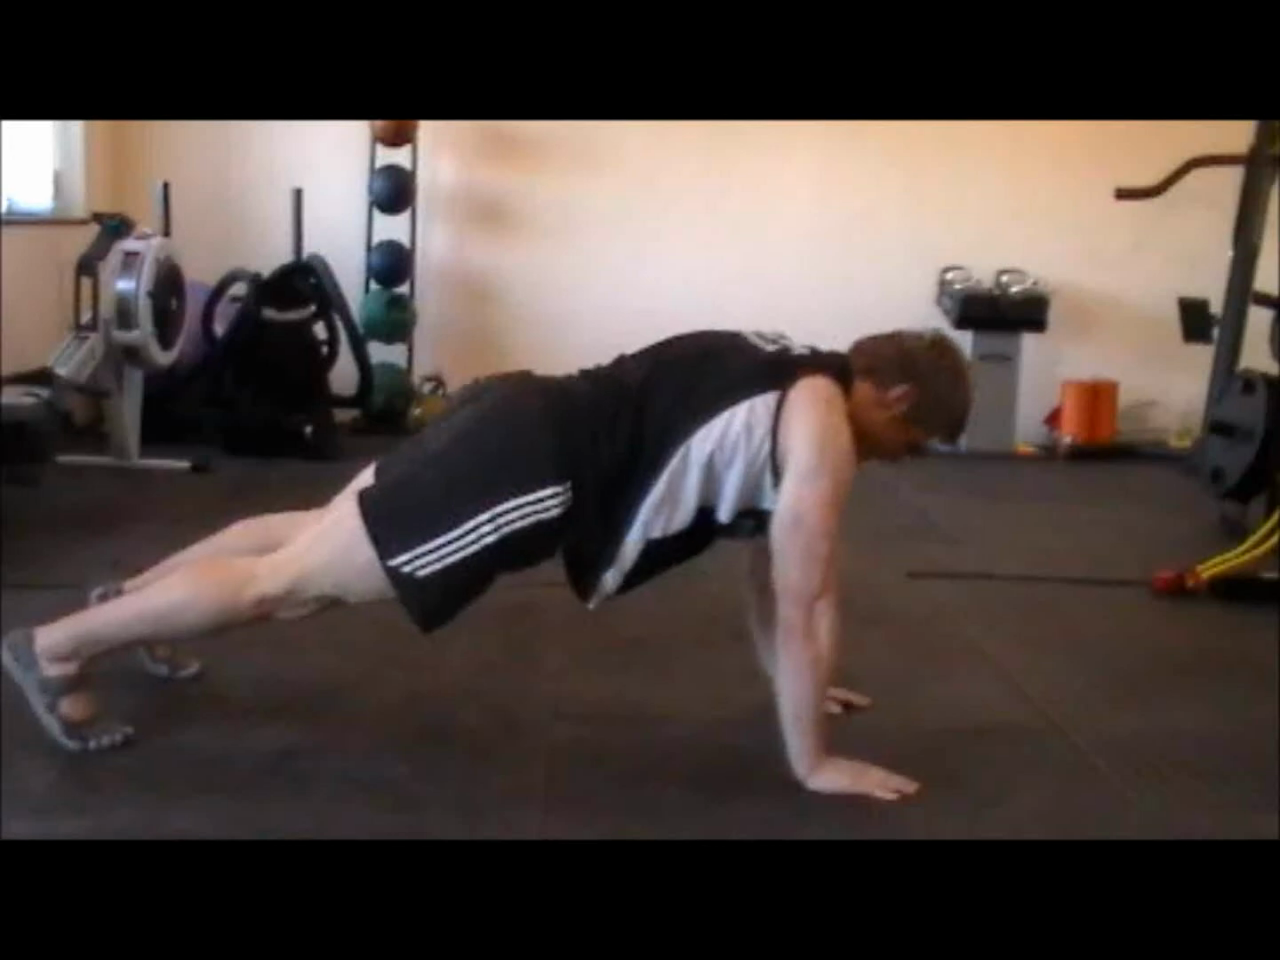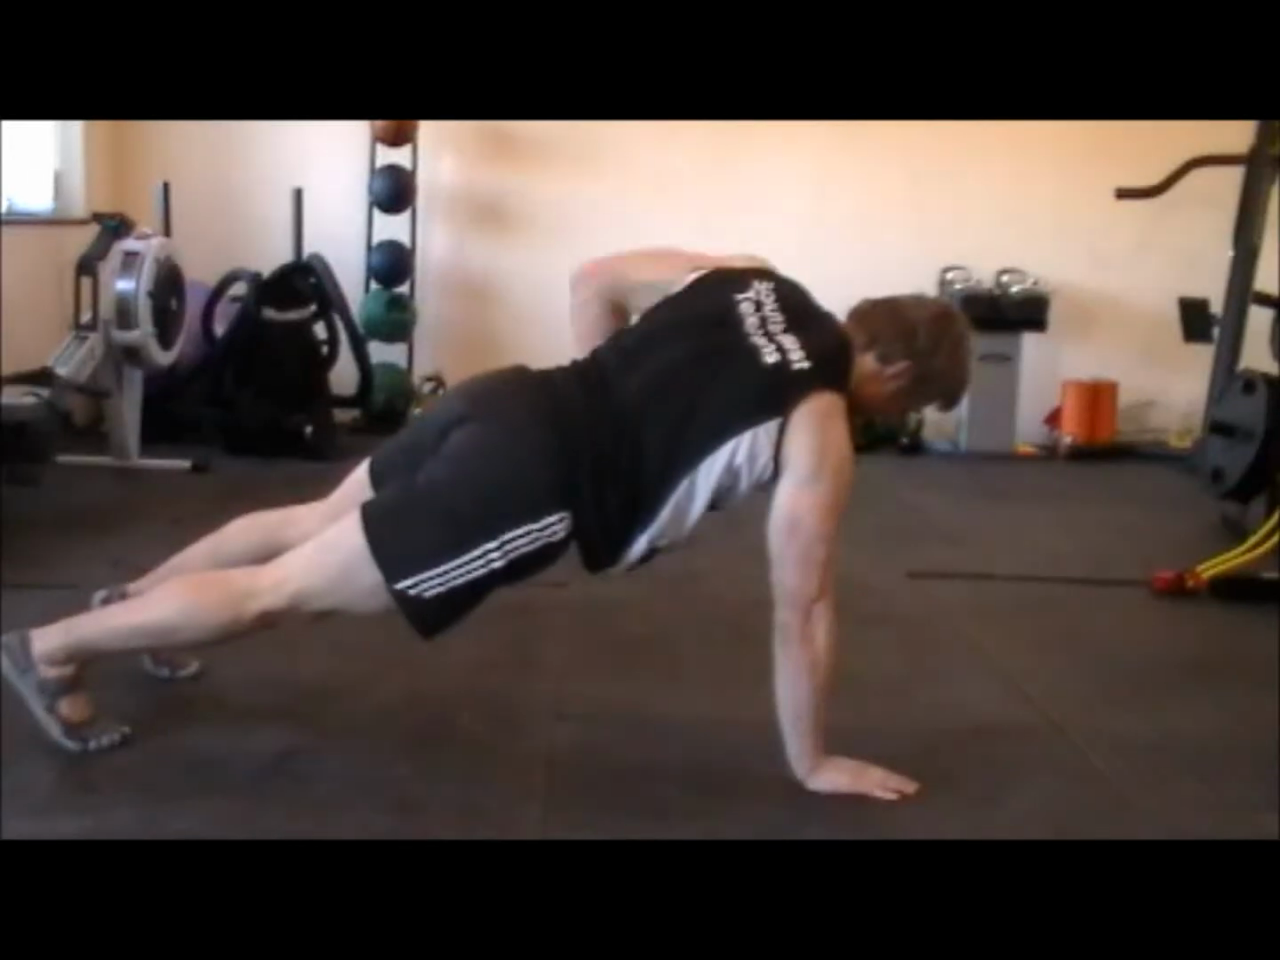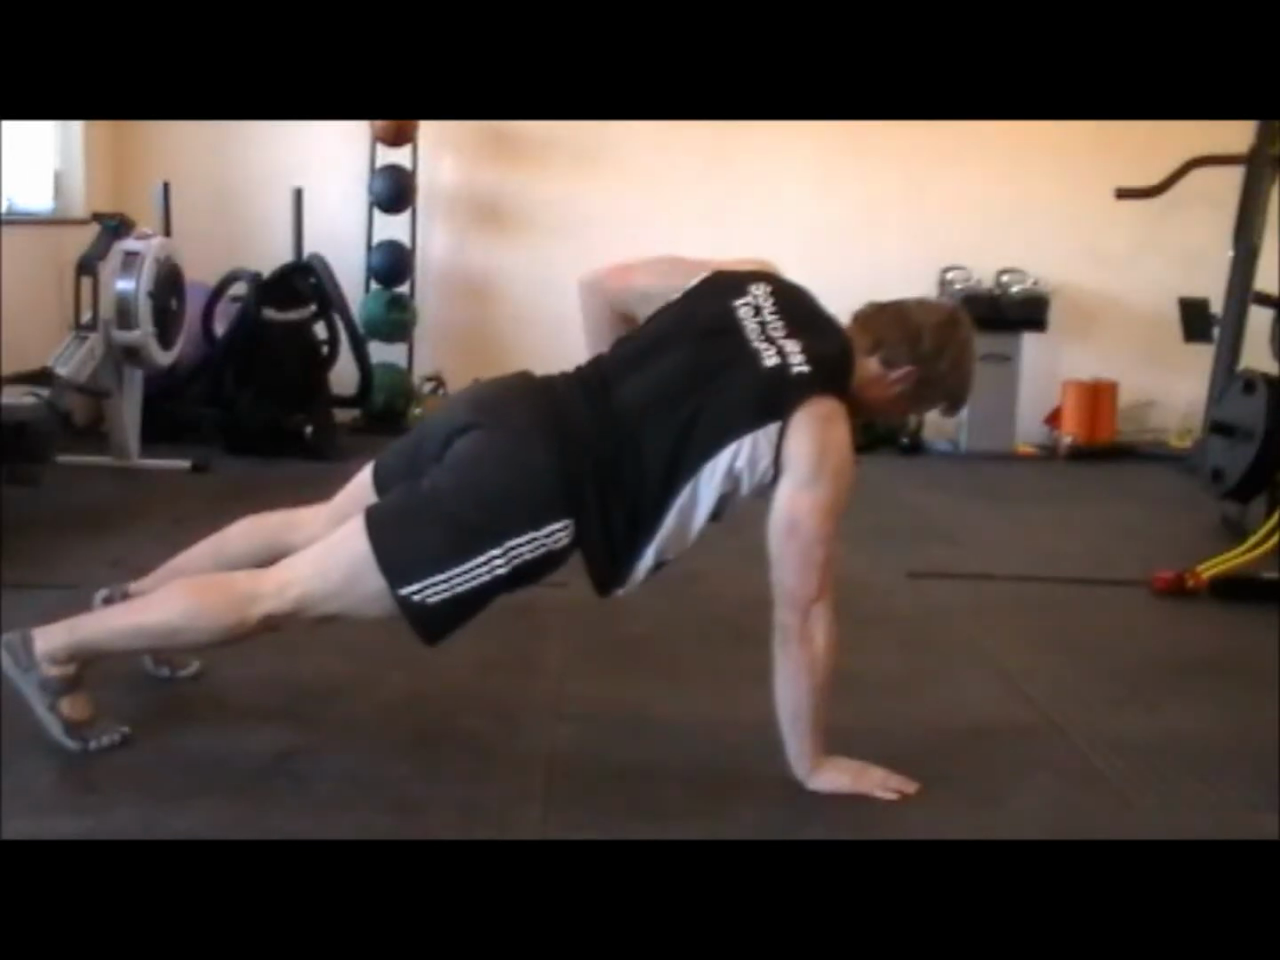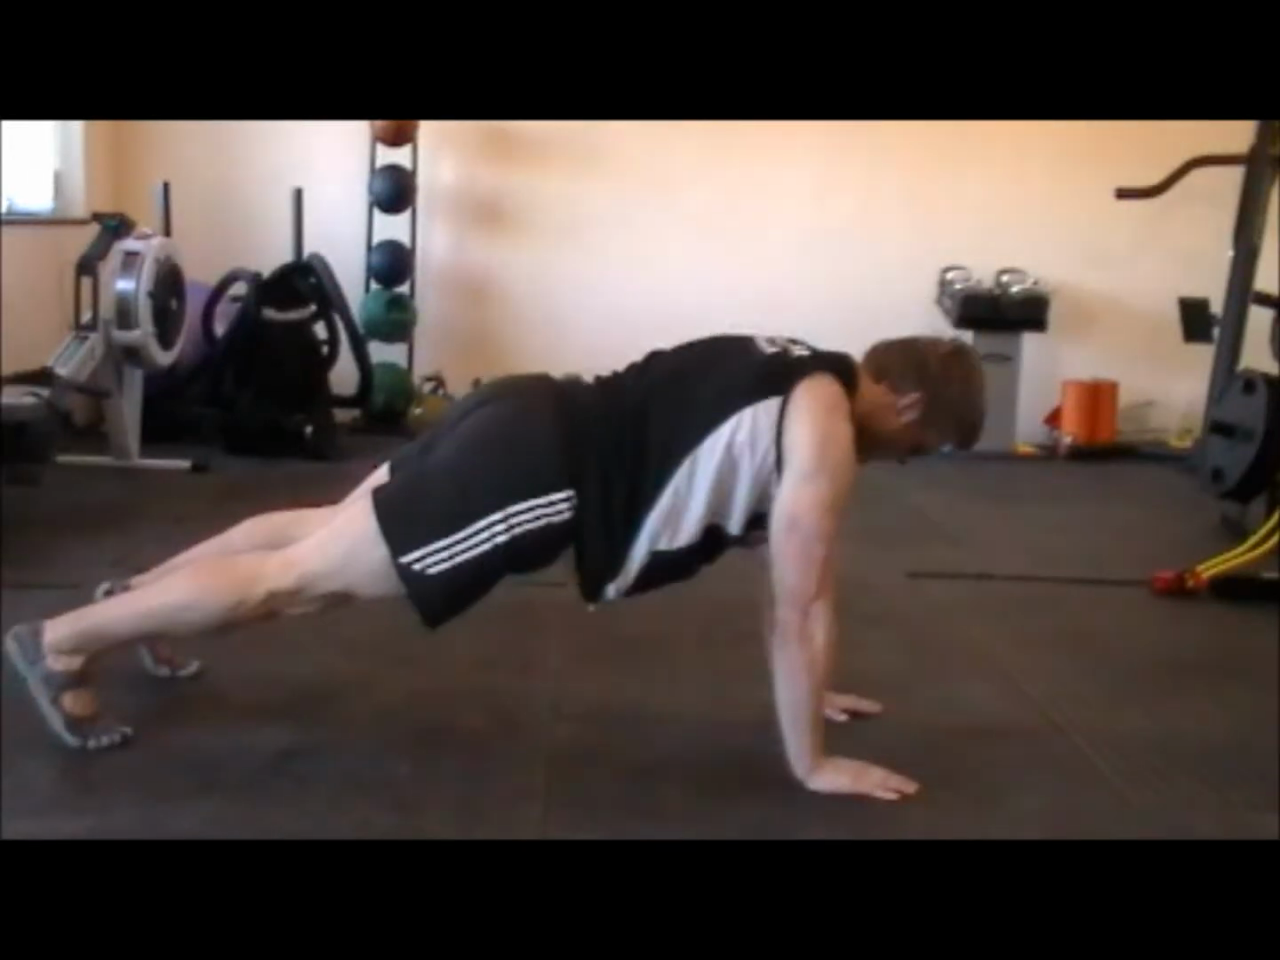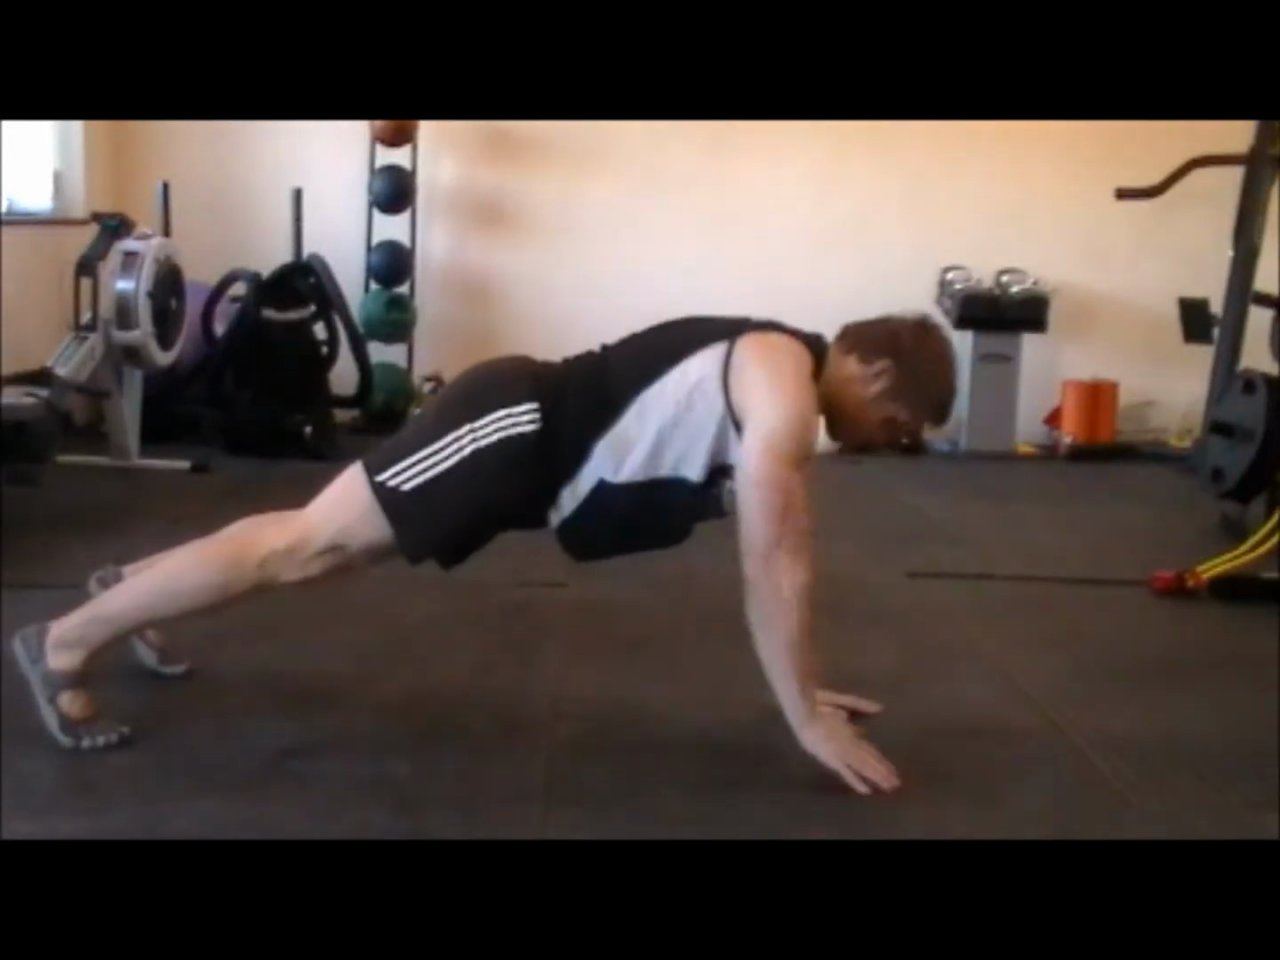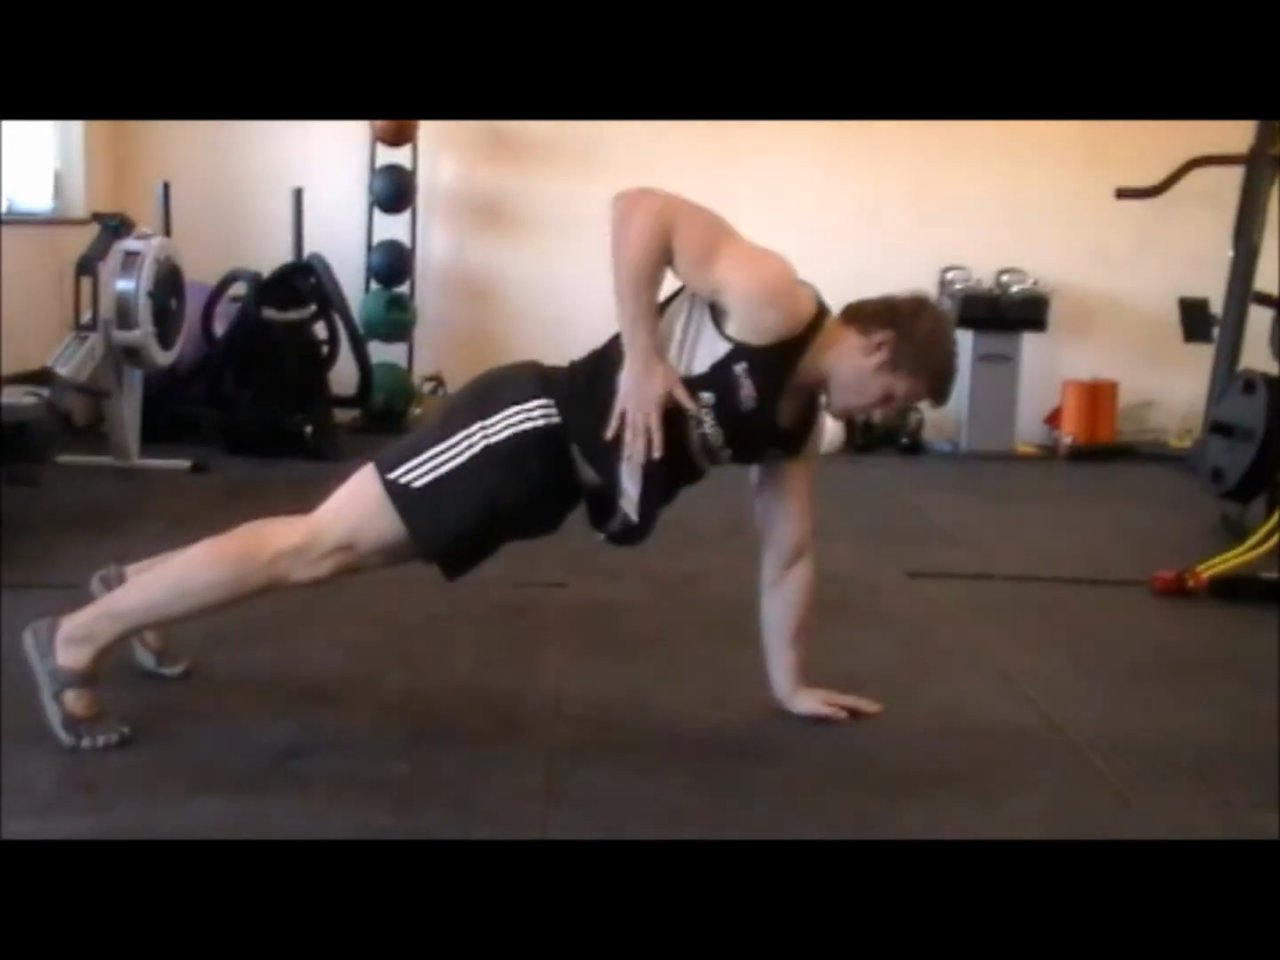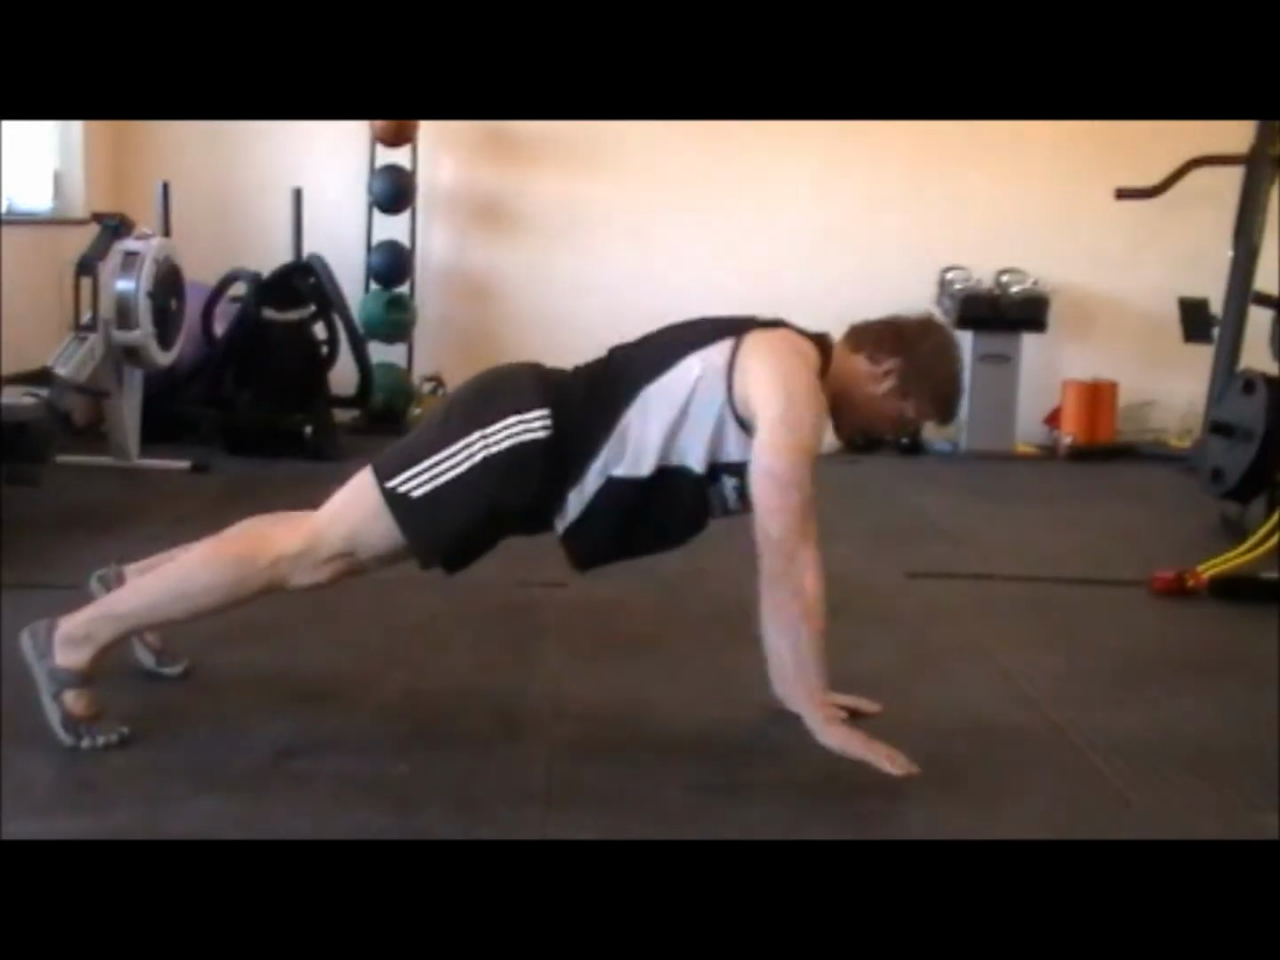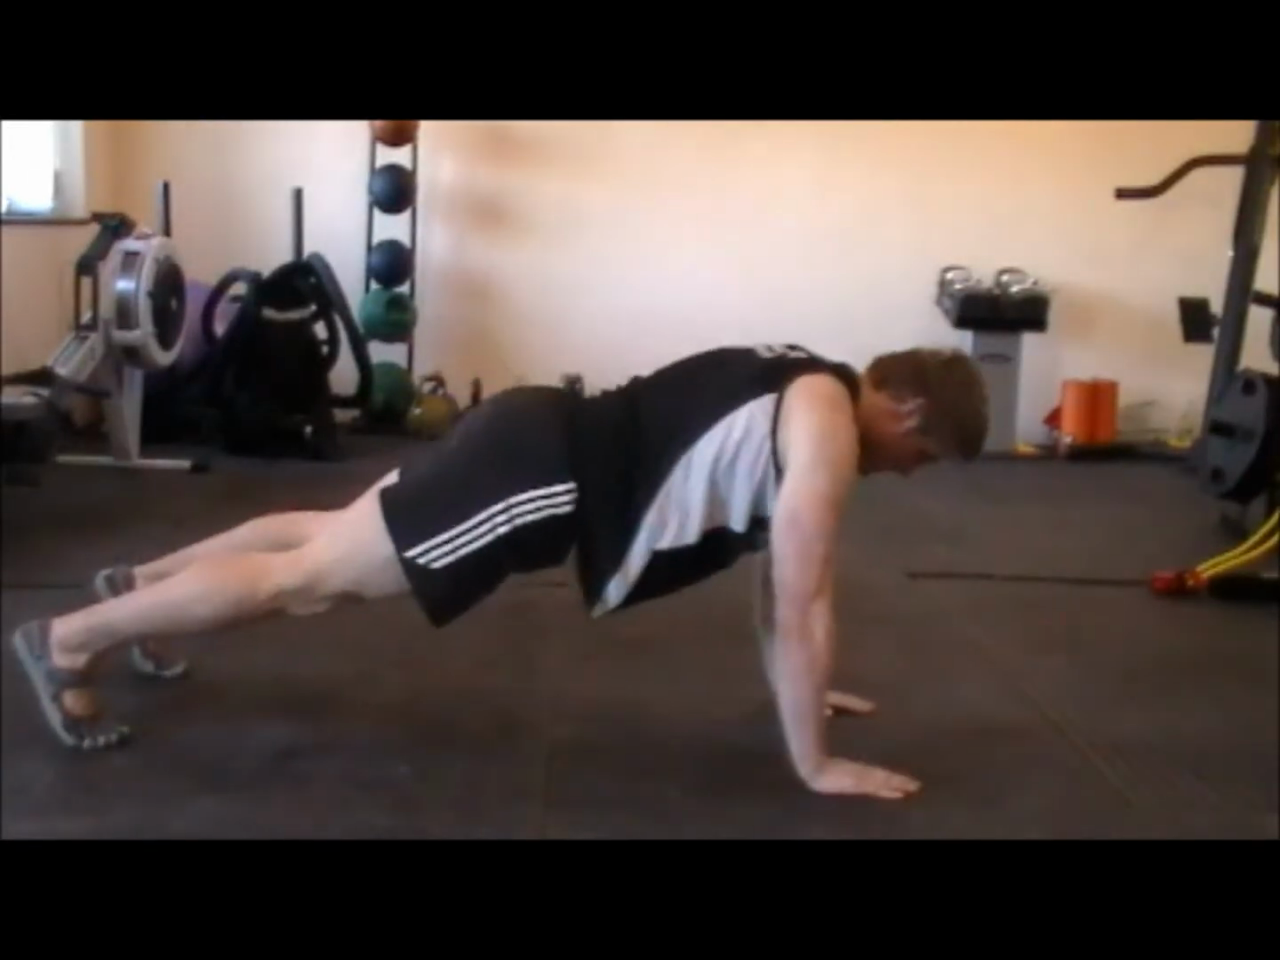
dt=0.5s
person 1, frame 1
left shoulder: (788, 386)
right shoulder: (825, 425)
left elbow: (765, 546)
right elbow: (807, 602)
left wrist: (788, 675)
right wrist: (814, 760)
left hip: (512, 419)
right hip: (528, 471)
left knee: (311, 532)
right knee: (288, 582)
left ankle: (126, 599)
person 1, frame 2
left shoulder: (755, 279)
right shoulder: (820, 423)
left elbow: (593, 282)
right elbow: (802, 606)
right wrist: (814, 763)
left hip: (501, 404)
right hip: (526, 484)
left knee: (311, 523)
right knee: (288, 587)
left ankle: (127, 599)
person 1, frame 3
left shoulder: (754, 279)
right shoulder: (821, 431)
left elbow: (599, 289)
right elbow: (800, 610)
right wrist: (812, 761)
left hip: (503, 410)
right hip: (527, 490)
left knee: (315, 525)
right knee: (289, 594)
left ankle: (134, 595)
person 1, frame 4
left shoulder: (801, 381)
right shoulder: (828, 430)
left elbow: (767, 533)
right elbow: (800, 604)
left wrist: (804, 682)
right wrist: (810, 761)
left hip: (524, 419)
right hip: (533, 472)
left knee: (323, 527)
right knee: (300, 578)
left ankle: (132, 589)
person 1, frame 5
left shoulder: (788, 398)
right shoulder: (785, 382)
left elbow: (782, 549)
right elbow: (769, 564)
left wrist: (800, 675)
right wrist: (810, 719)
left hip: (535, 452)
right hip: (512, 426)
left knee: (322, 541)
right knee: (302, 547)
left ankle: (126, 586)
right ankle: (63, 643)
person 1, frame 6
left shoulder: (801, 415)
right shoulder: (772, 298)
left elbow: (787, 552)
right elbow: (636, 208)
left wrist: (789, 684)
right wrist: (642, 359)
left hip: (551, 480)
right hip: (524, 428)
left knee: (339, 554)
right knee: (312, 548)
left ankle: (135, 582)
right ankle: (72, 640)
person 1, frame 7
left shoulder: (809, 417)
right shoulder: (790, 371)
left elbow: (790, 555)
right elbow: (787, 558)
left wrist: (803, 687)
right wrist: (815, 708)
left hip: (550, 463)
right hip: (523, 430)
left knee: (324, 539)
right knee: (311, 550)
left ankle: (134, 580)
right ankle: (71, 642)
person 1, frame 8
left shoulder: (808, 396)
right shoulder: (830, 426)
left elbow: (765, 548)
right elbow: (801, 603)
left wrist: (793, 684)
right wrist: (816, 763)
left hip: (544, 443)
right hip: (543, 475)
left knee: (327, 534)
right knee: (308, 580)
left ankle: (138, 579)
right ankle: (66, 640)
